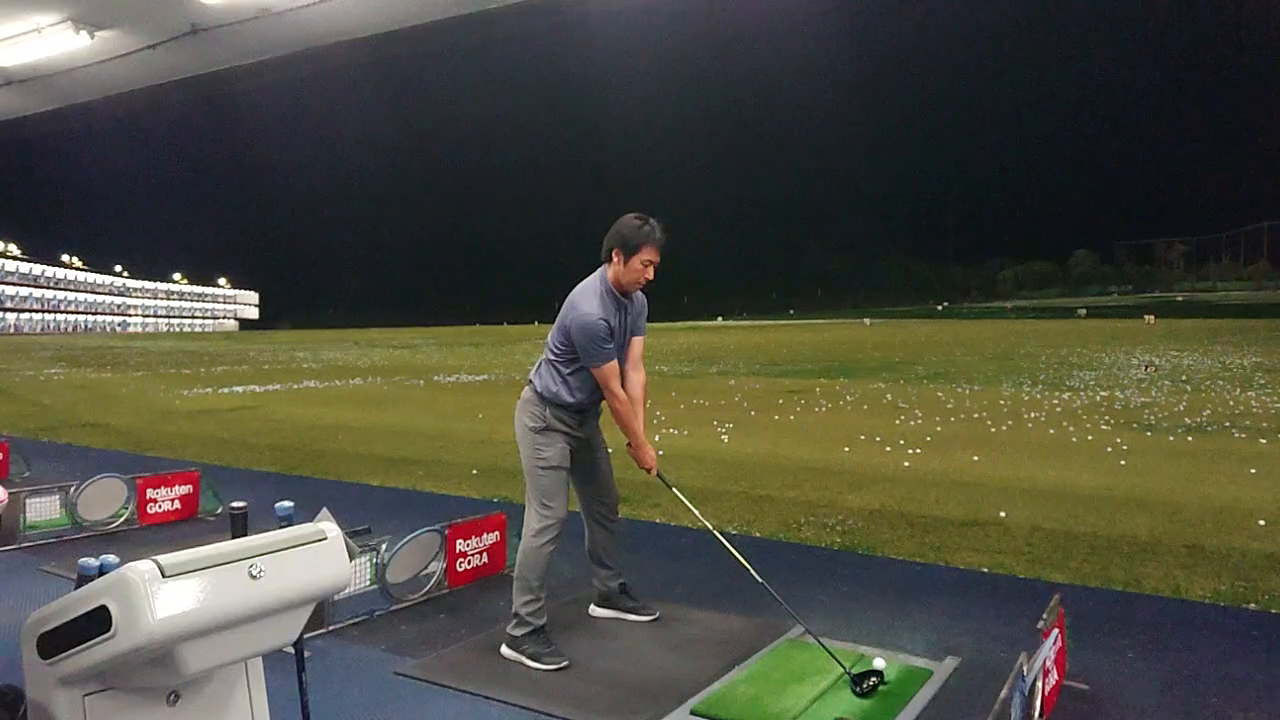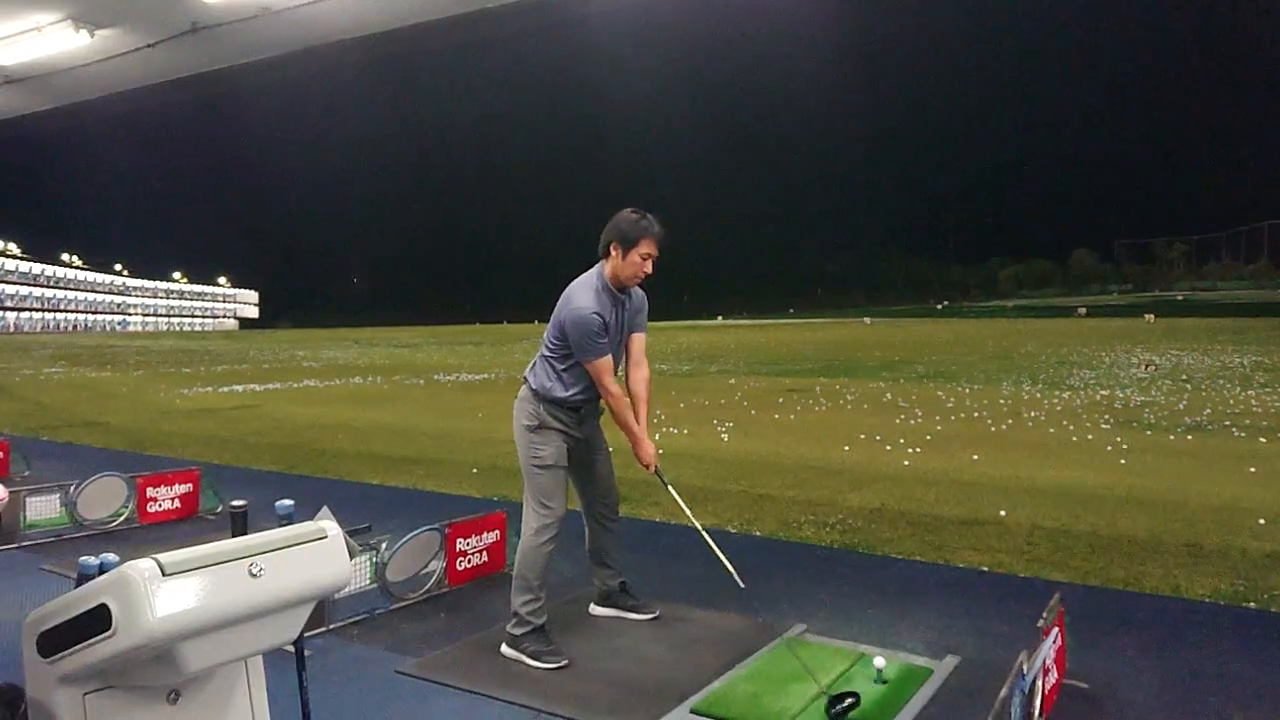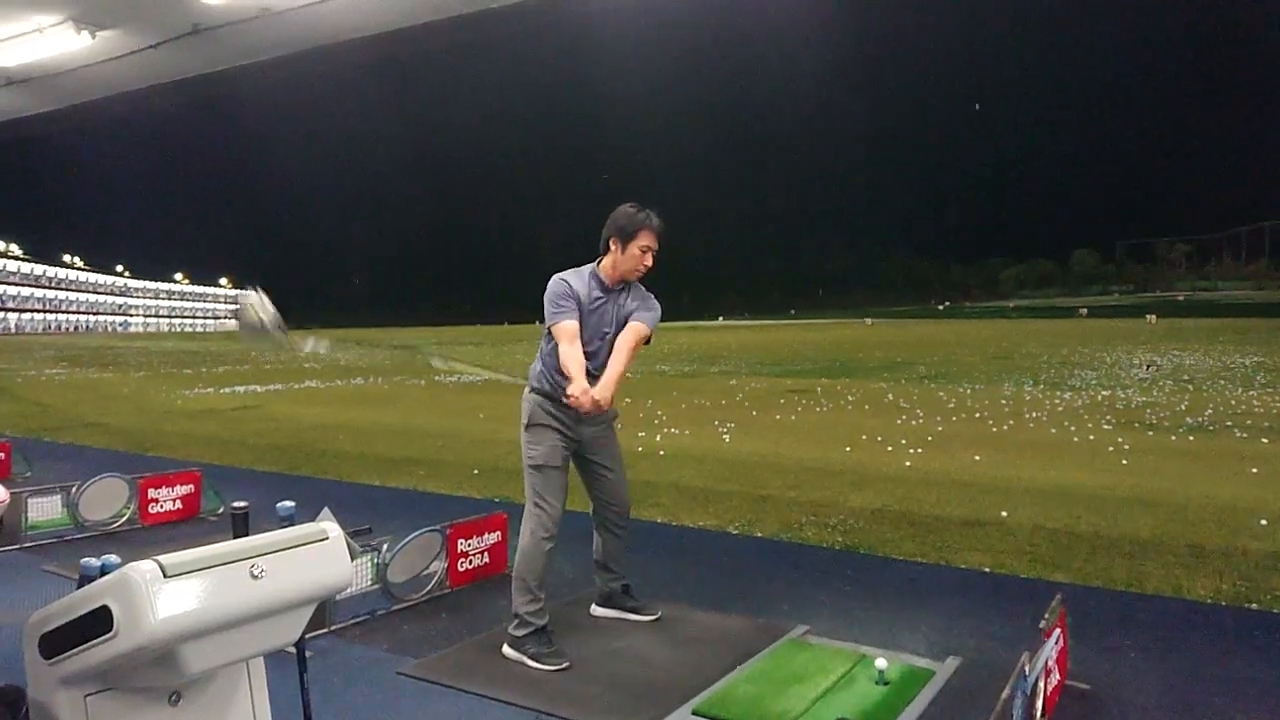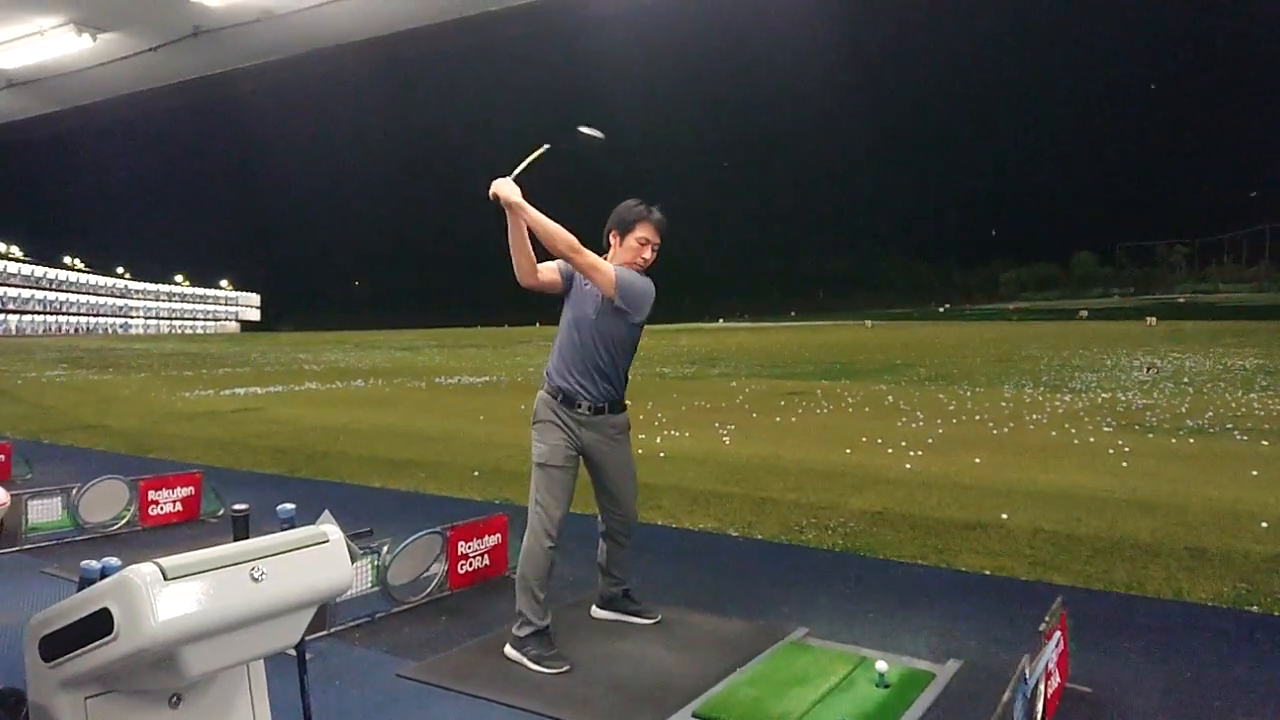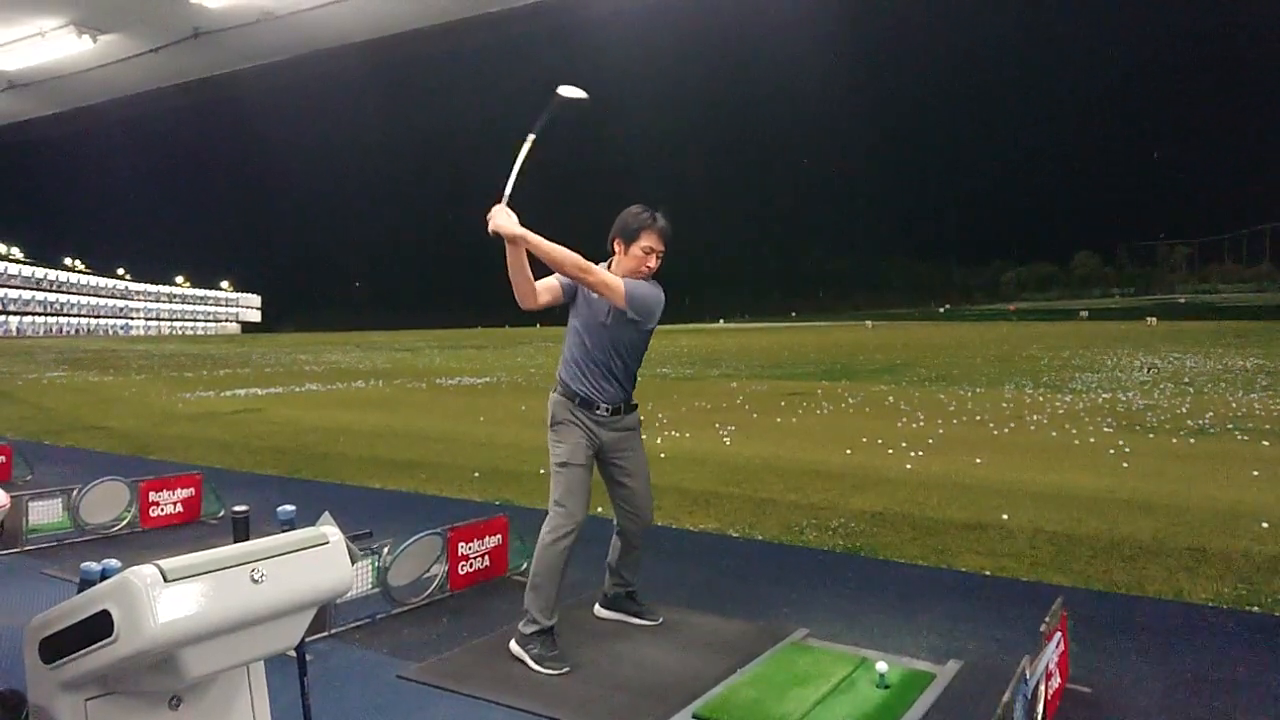
dt=1s
person 1, frame 1
left shoulder: (635, 301)
right shoulder: (588, 313)
left elbow: (634, 371)
right elbow: (613, 390)
left wrist: (640, 435)
right wrist: (639, 445)
left hip: (583, 416)
right hip: (547, 417)
left knee: (603, 505)
right knee: (547, 518)
left ankle: (610, 594)
right ankle: (522, 632)
person 1, frame 2
left shoulder: (635, 299)
right shoulder: (583, 307)
left elbow: (637, 367)
right elbow: (607, 385)
left wrist: (644, 430)
right wrist: (637, 441)
left hip: (583, 414)
right hip: (544, 413)
left knee: (604, 504)
right knee: (546, 517)
left ankle: (609, 593)
right ankle: (523, 630)
person 1, frame 3
left shoulder: (645, 304)
right shoulder: (565, 285)
left elbow: (625, 347)
right elbow: (568, 345)
left wrist: (601, 392)
right wrist: (578, 387)
left hip: (596, 414)
right hip: (548, 410)
left knee: (615, 507)
right knee: (544, 518)
left ankle: (611, 594)
right ankle: (524, 631)
person 1, frame 4
left shoulder: (641, 290)
right shoulder: (577, 273)
left elbow: (574, 251)
right elbow: (530, 276)
left wrist: (520, 203)
right wrist: (512, 214)
left hip: (609, 419)
right hip: (558, 411)
left knee: (622, 515)
right knee: (546, 522)
left ankle: (611, 596)
right ankle: (526, 633)
person 1, frame 5
left shoulder: (650, 296)
right shoulder: (580, 279)
left elbow: (584, 272)
right elbow: (530, 298)
left wrist: (520, 232)
right wrist: (511, 241)
left hip: (621, 420)
right hip: (574, 413)
left knee: (637, 515)
right knee: (567, 516)
left ankle: (617, 596)
right ankle: (532, 632)
